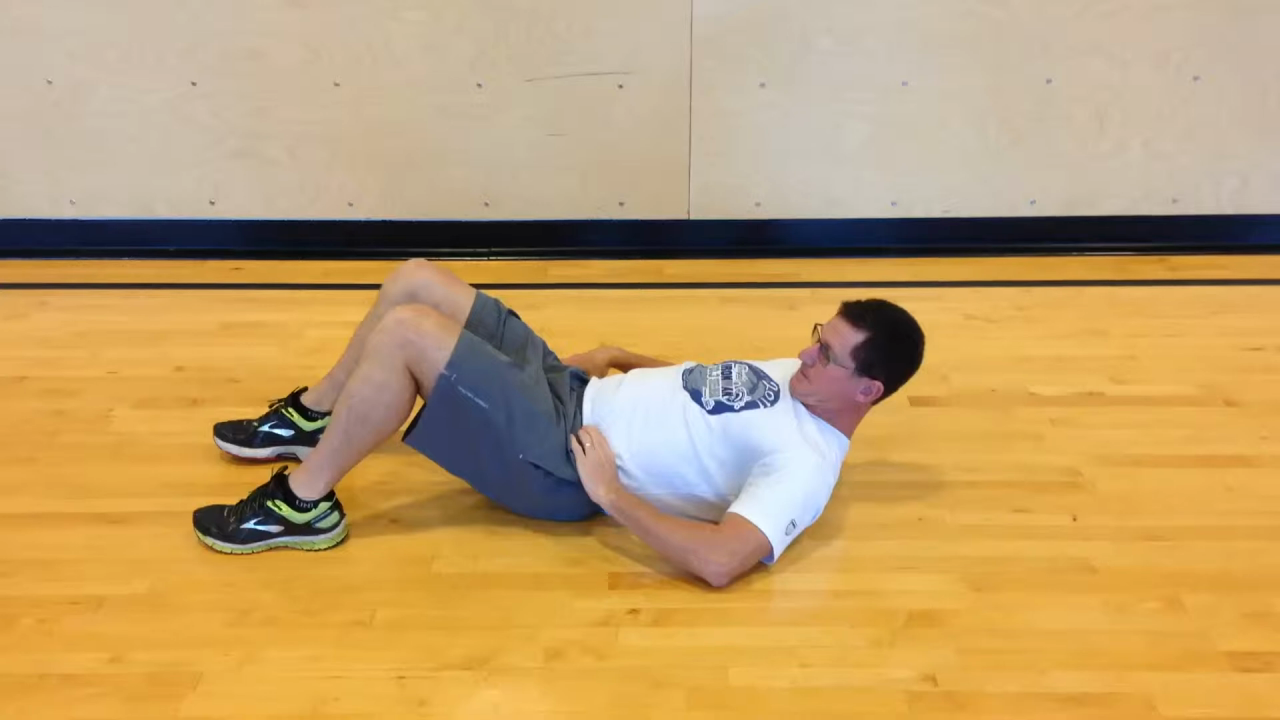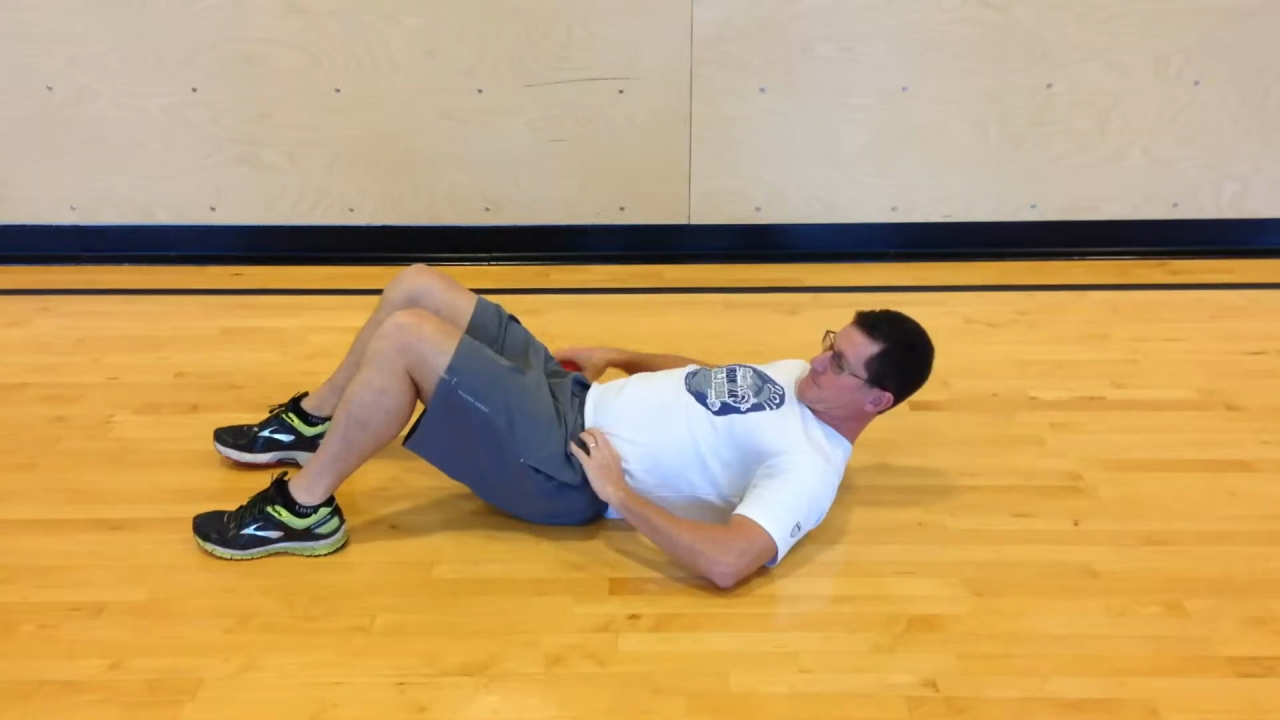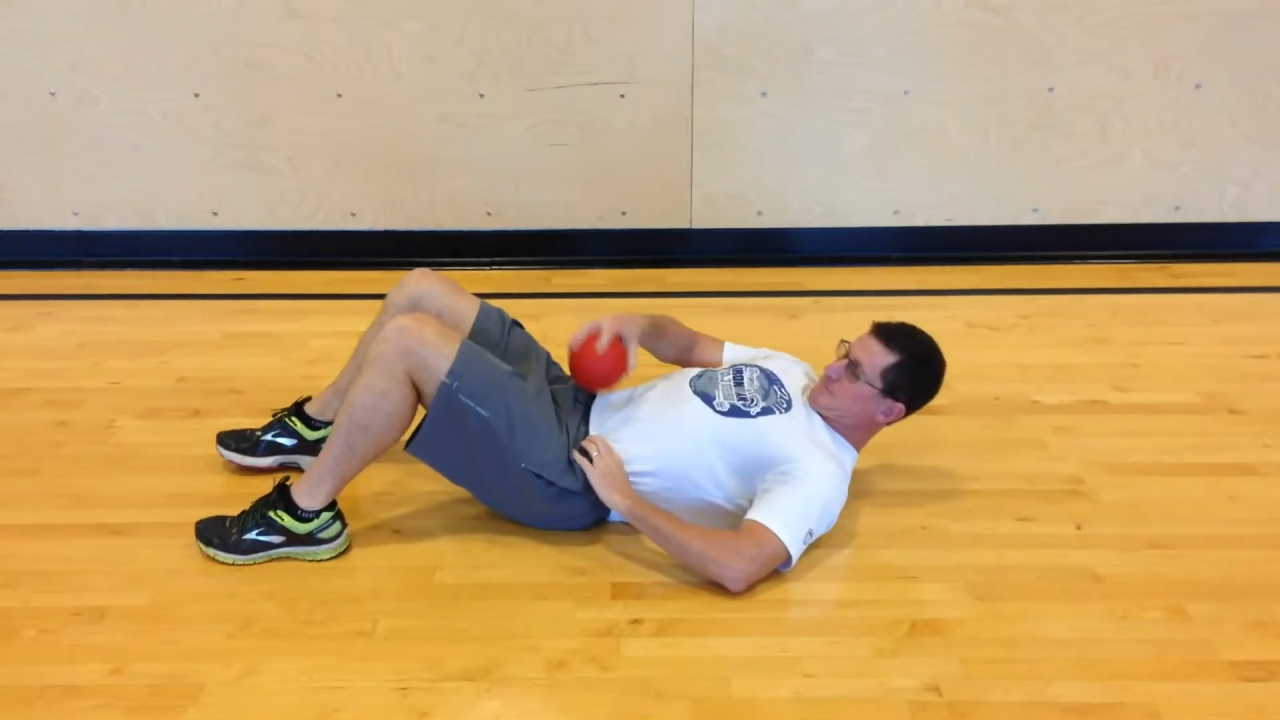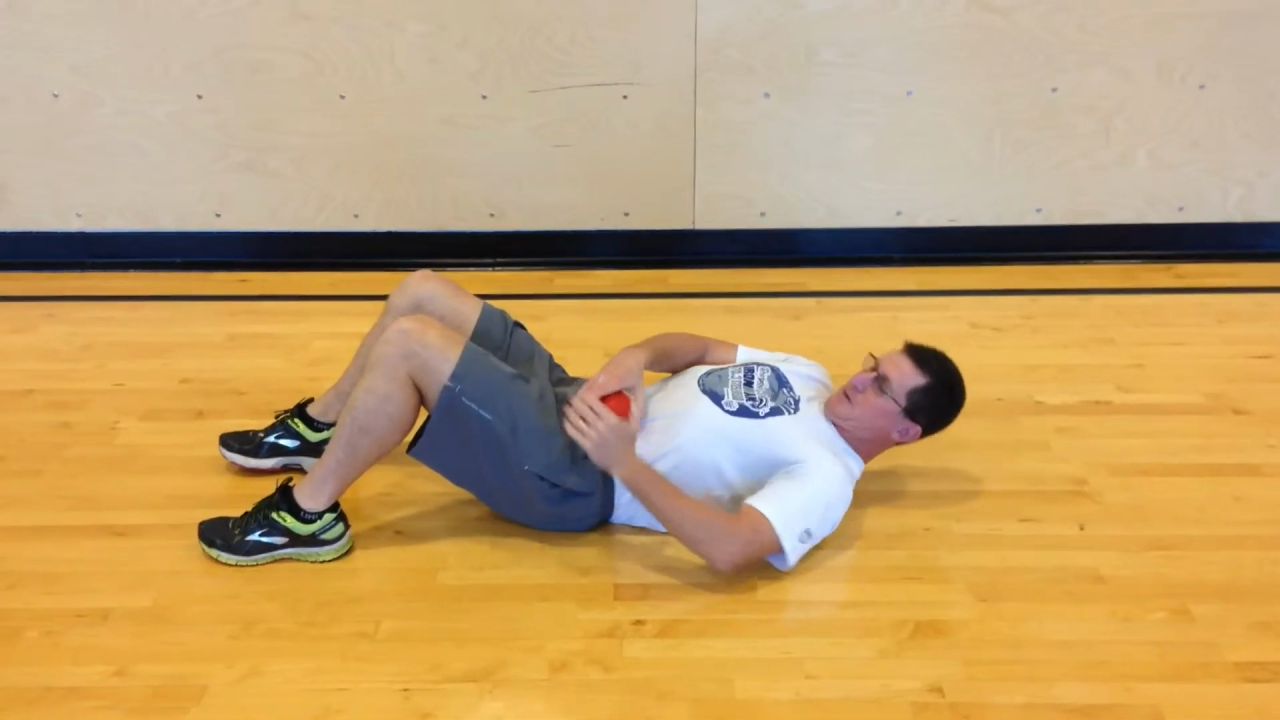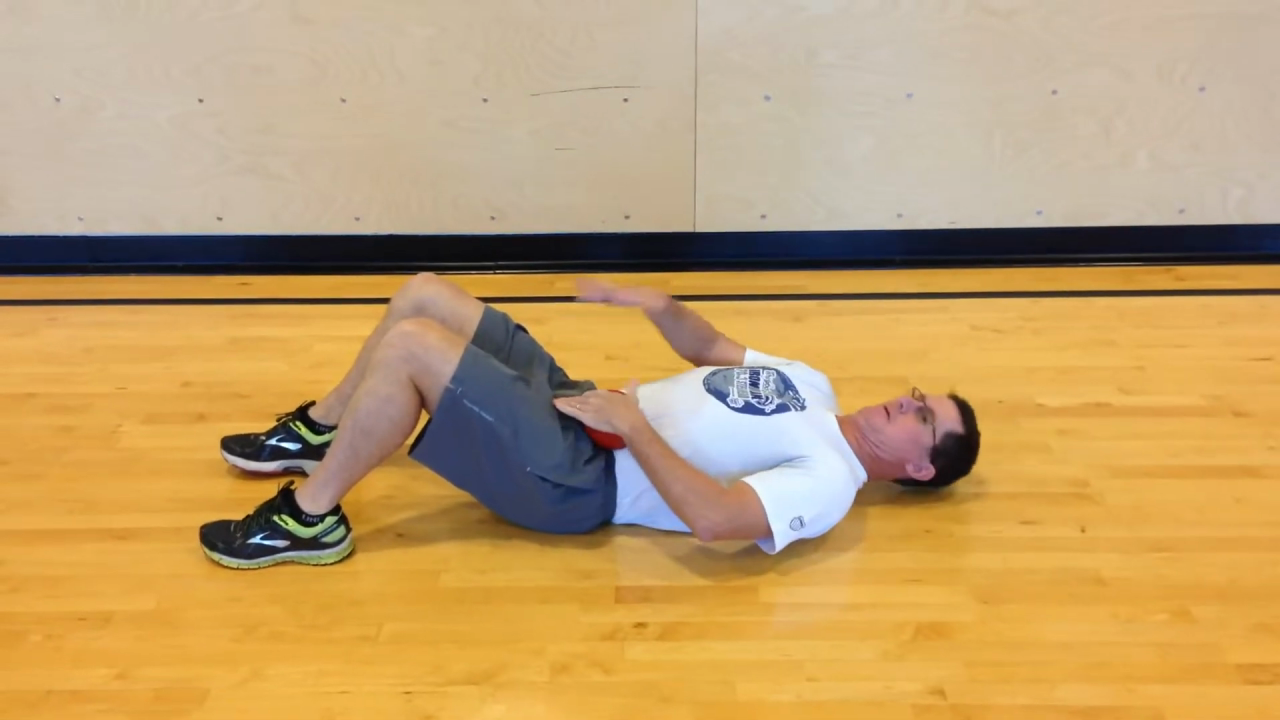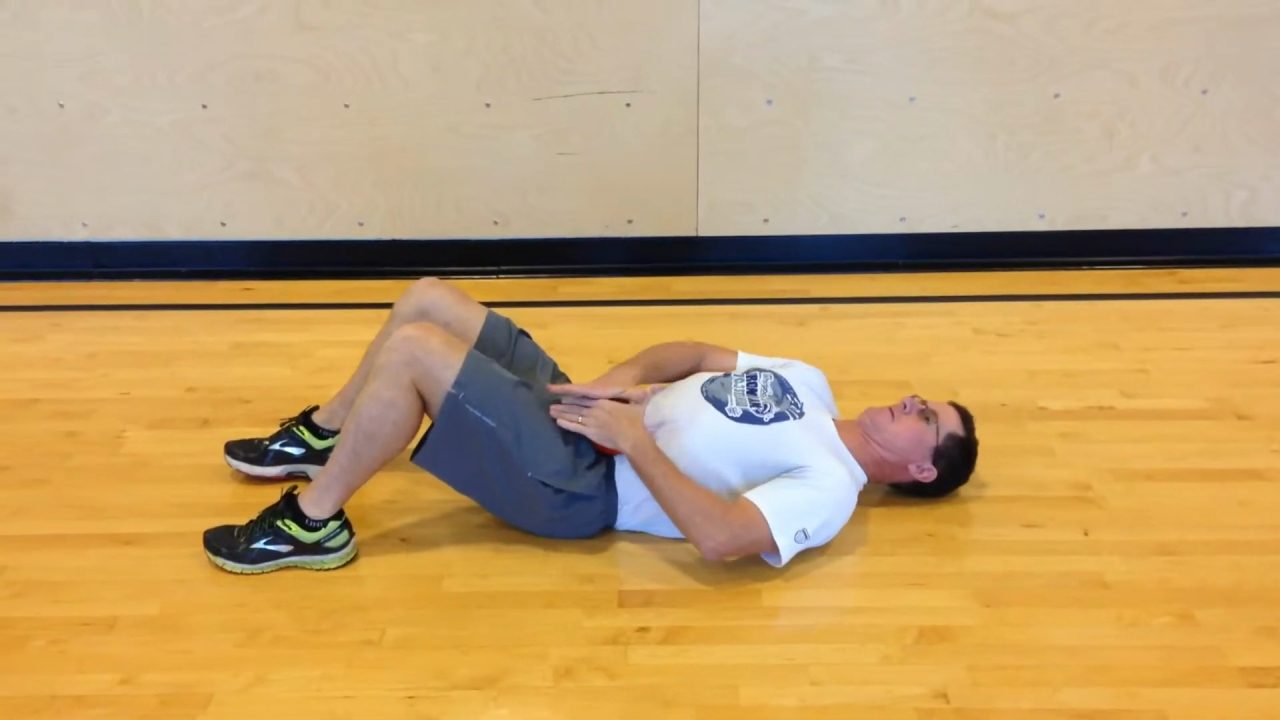
dt=0.5s
person 1, frame 1
left shoulder: (804, 466)
right shoulder: (794, 379)
left elbow: (719, 561)
left wrist: (610, 492)
right wrist: (616, 357)
left hip: (557, 463)
right hip: (575, 396)
left knee: (405, 329)
right knee: (414, 281)
left ankle: (302, 505)
right ankle: (309, 418)
person 1, frame 2
left shoulder: (808, 469)
right shoulder: (797, 380)
left elbow: (727, 563)
left wrist: (619, 493)
right wrist: (619, 357)
left hip: (561, 467)
right hip: (575, 398)
left knee: (404, 336)
right knee: (414, 286)
left ankle: (301, 510)
right ankle: (308, 425)
person 1, frame 3
left shoulder: (816, 475)
right shoulder: (795, 375)
left elbow: (737, 566)
right elbow: (692, 346)
left wrist: (626, 499)
right wrist: (636, 324)
left hip: (563, 475)
right hip: (576, 407)
left knee: (404, 341)
right knee: (418, 290)
left ankle: (304, 515)
right ankle: (312, 428)
person 1, frame 4
left shoulder: (823, 481)
right shoulder: (809, 379)
left elbow: (728, 548)
right elbow: (699, 348)
left wrist: (623, 461)
right wrist: (637, 355)
left hip: (572, 479)
right hip: (573, 407)
left knee: (408, 343)
right knee: (422, 291)
left ankle: (307, 517)
right ankle: (314, 431)
person 1, frame 5
left shoulder: (827, 480)
right shoulder: (813, 387)
left elbow: (714, 517)
right elbow: (710, 347)
left wrist: (633, 425)
right wrist: (657, 302)
left hip: (574, 480)
right hip: (581, 409)
left knee: (409, 347)
right knee: (423, 295)
left ankle: (309, 520)
right ankle: (315, 434)
person 1, frame 6
left shoulder: (828, 489)
right shoulder: (810, 384)
left elbow: (719, 537)
right elbow: (696, 355)
left wrist: (633, 439)
right wrist: (626, 376)
left hip: (579, 486)
right hip: (595, 419)
left knee: (412, 350)
right knee: (426, 299)
left ankle: (312, 524)
right ankle: (319, 439)
